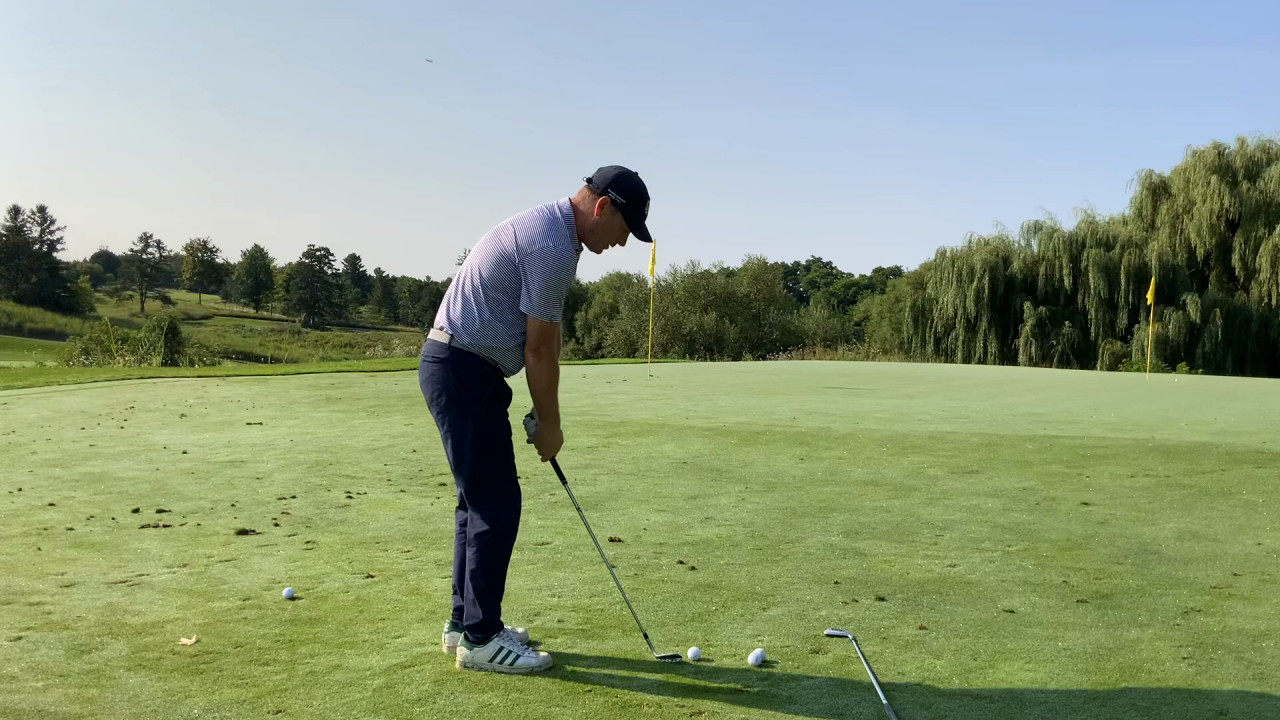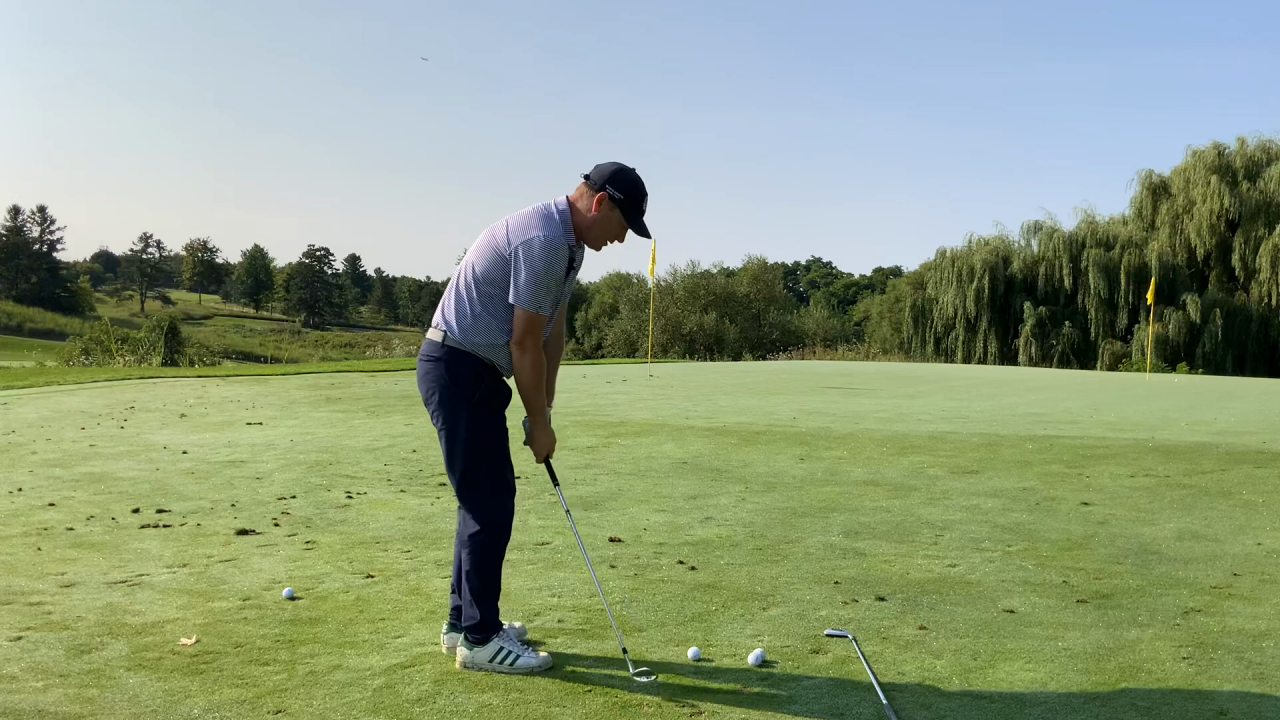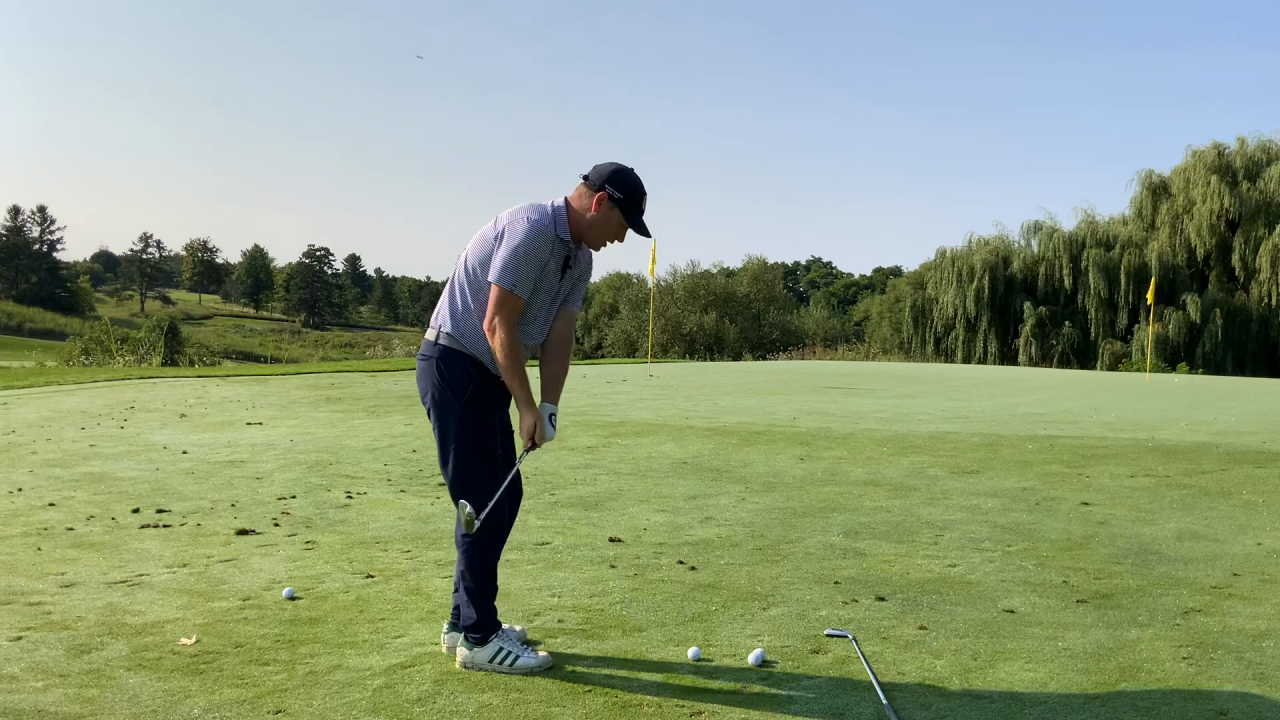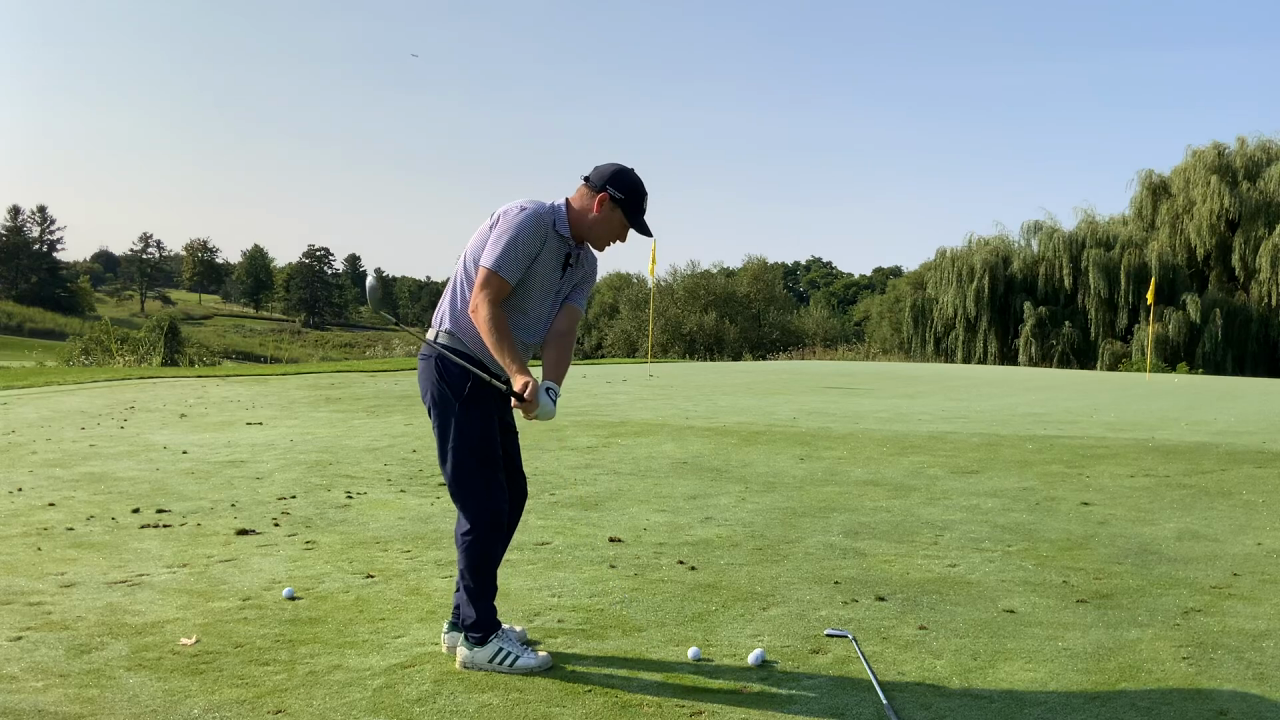
dt=0.2s
person 1, frame 1
left shoulder: (553, 231)
right shoulder: (554, 247)
left elbow: (550, 333)
right elbow: (538, 349)
left wrist: (542, 413)
right wrist: (551, 424)
left hip: (462, 370)
right hip: (463, 372)
left knee: (480, 498)
right knee: (496, 504)
left ankle: (465, 621)
right ankle: (480, 637)
person 1, frame 2
left shoulder: (568, 247)
right shoulder: (543, 239)
left elbow: (551, 333)
right elbow: (524, 342)
left wrist: (545, 412)
right wrist: (540, 423)
left hip: (474, 374)
right hip: (458, 371)
left knee: (487, 498)
right knee: (489, 503)
left ankle: (465, 621)
right ankle: (480, 638)
person 1, frame 3
left shoulder: (579, 260)
right shoulder: (532, 228)
left elbow: (560, 337)
right elbow: (498, 322)
left wrist: (548, 408)
right wrist: (523, 405)
left hip: (485, 377)
right hip: (454, 370)
left knee: (503, 496)
right knee: (482, 502)
left ankle: (466, 622)
right ankle: (479, 639)
person 1, frame 4
left shoulder: (583, 263)
right shoulder: (527, 220)
left elbow: (562, 332)
right elbow: (482, 305)
left wrist: (549, 390)
right wrist: (519, 374)
left hip: (485, 376)
right hip: (455, 369)
left knee: (508, 496)
right knee: (484, 503)
left ankle: (466, 621)
right ankle: (479, 639)
